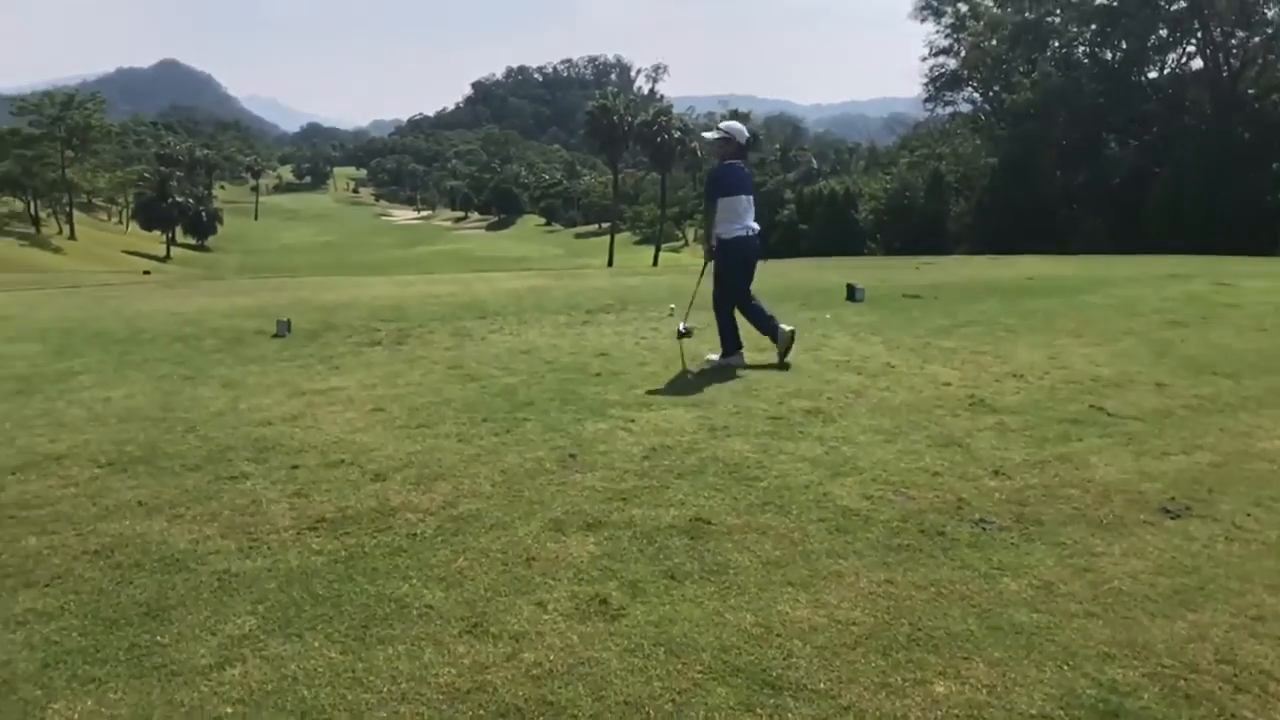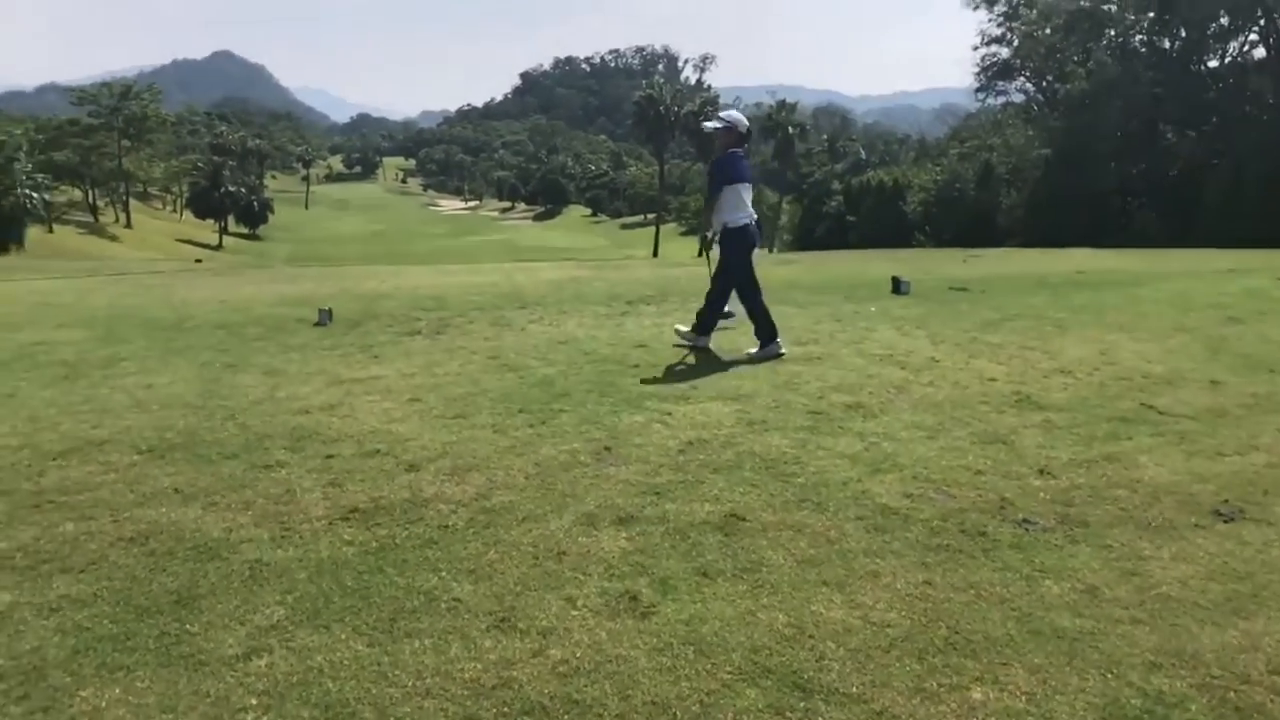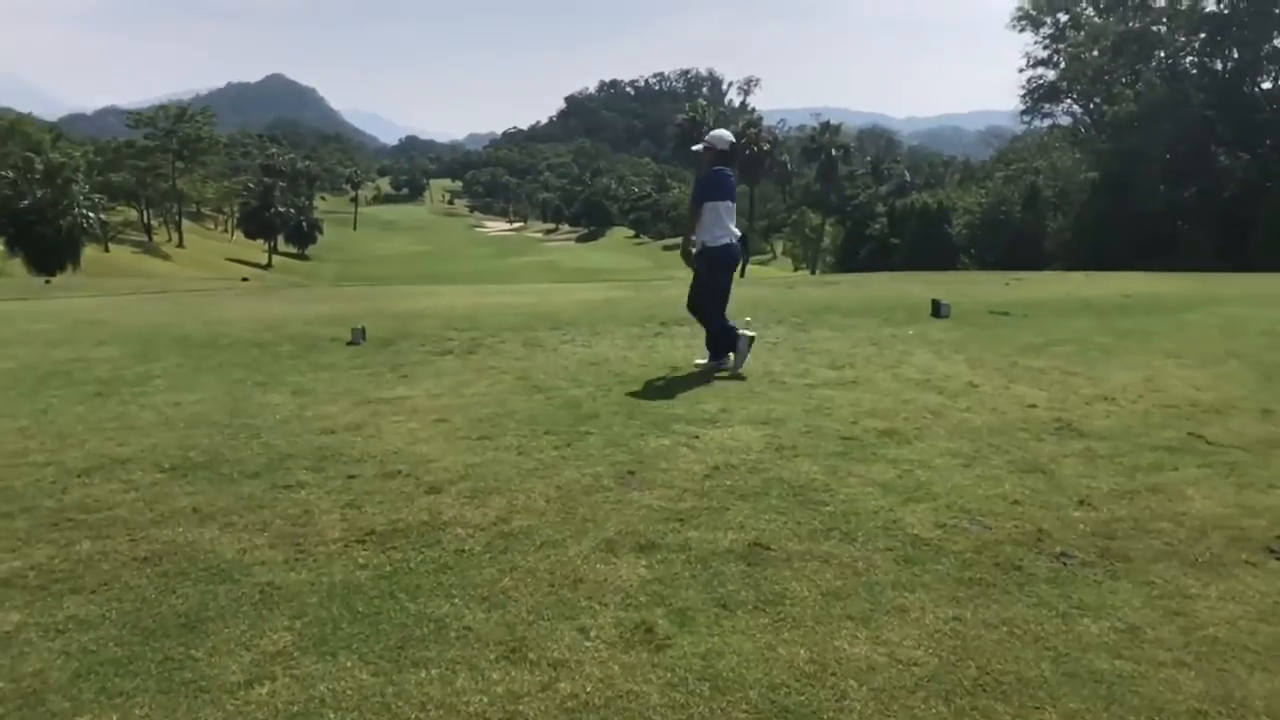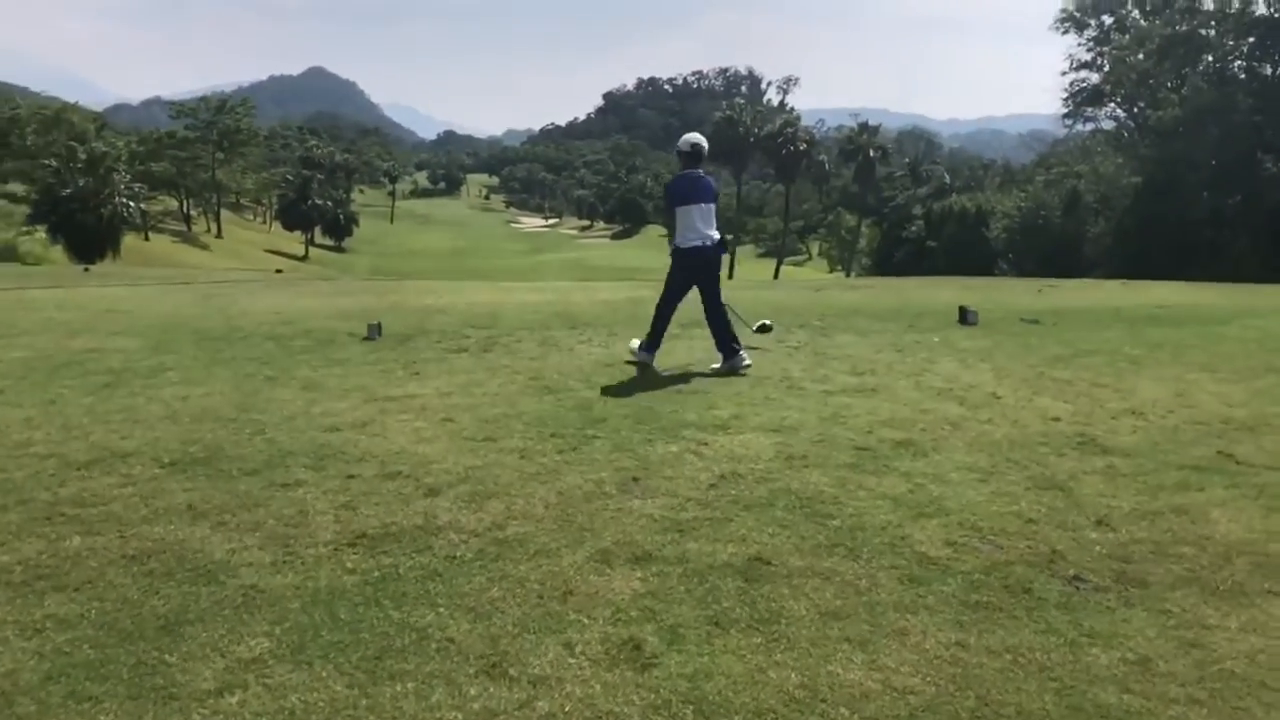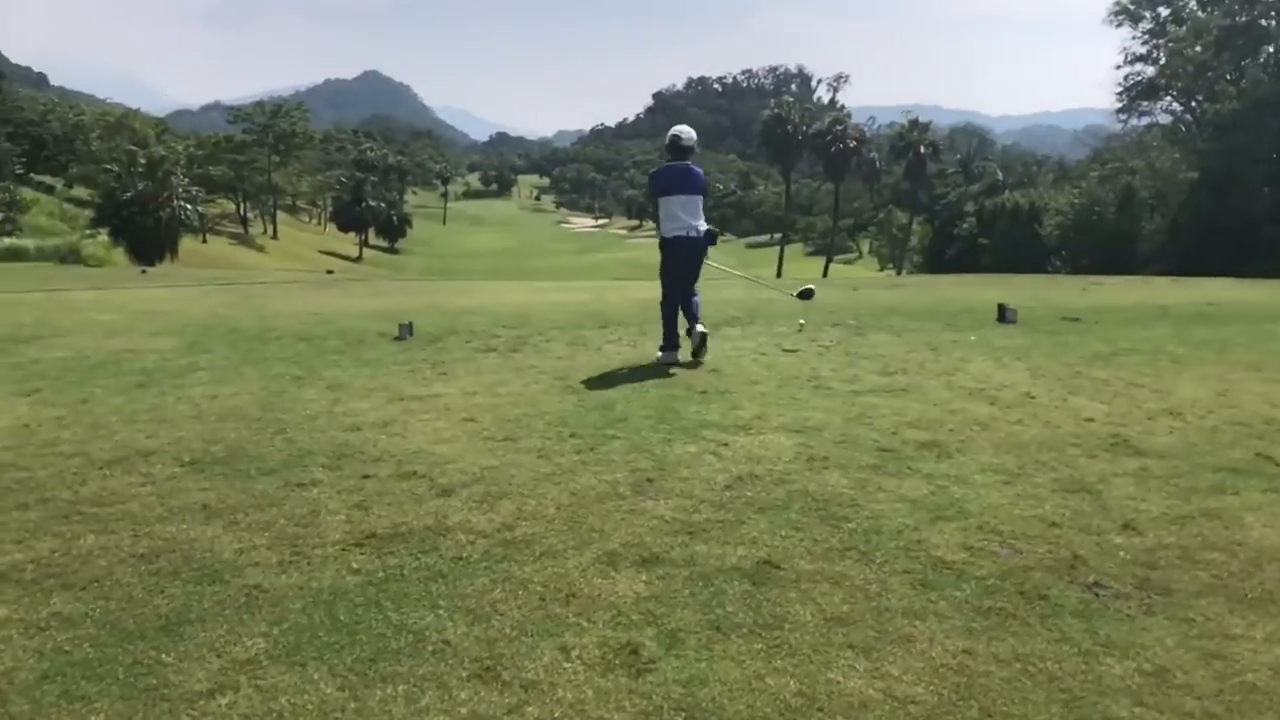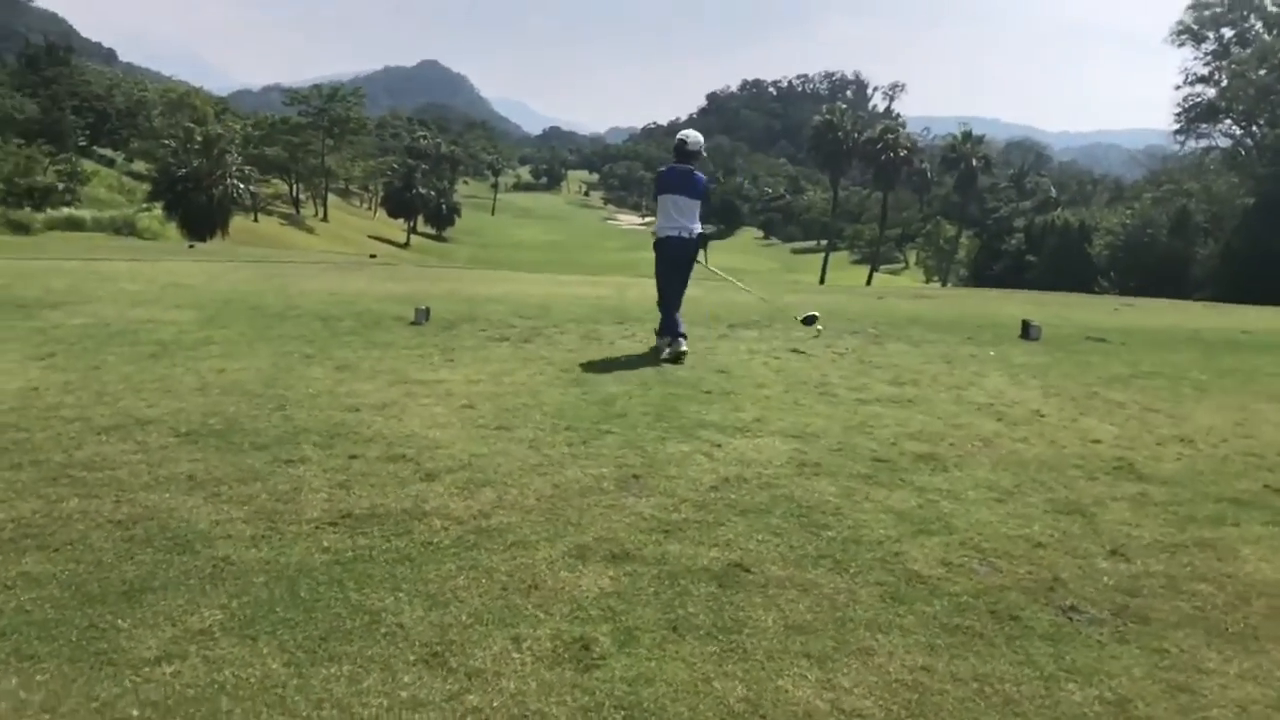
dt=0.3s
person 1, frame 1
left shoulder: (719, 174)
right shoulder: (744, 173)
left elbow: (710, 215)
left wrist: (708, 244)
right wrist: (716, 241)
left hip: (732, 244)
right hip: (750, 240)
left knee: (723, 299)
right knee: (742, 296)
left ankle: (732, 353)
right ankle: (779, 330)
person 1, frame 2
left shoulder: (723, 162)
right shoulder: (742, 161)
left elbow: (711, 201)
left wrist: (705, 231)
right wrist: (714, 229)
left hip: (735, 233)
right hip: (743, 229)
left knee: (746, 288)
right knee: (720, 284)
left ankle: (770, 341)
right ankle: (702, 332)
person 1, frame 3
left shoulder: (706, 179)
right shoulder: (730, 180)
left elbow: (694, 217)
left wrist: (686, 246)
right wrist: (696, 242)
left hip: (714, 251)
right hip: (731, 248)
left knee: (697, 303)
right knee: (715, 304)
left ankle: (735, 338)
right ankle: (725, 354)
person 1, frame 4
left shoulder: (676, 184)
right shoulder: (710, 184)
left elbow: (672, 222)
right elbow: (705, 218)
left wrist: (675, 247)
left hip: (688, 252)
right hip: (711, 250)
left knee: (667, 303)
right knee: (714, 305)
left ankle: (647, 350)
right ankle: (734, 354)
person 1, frame 5
left shoulder: (657, 176)
right shoulder: (699, 176)
left elbow: (658, 212)
right elbow: (700, 207)
left hip: (673, 241)
right hip: (698, 239)
left knee: (671, 297)
right knee: (689, 291)
left ankle: (671, 349)
right ankle: (697, 327)
person 1, frame 6
left shoulder: (662, 176)
right shoulder: (701, 181)
left elbow: (659, 207)
right elbow: (700, 213)
left hip: (667, 241)
right hip: (690, 241)
left knee: (667, 294)
right knee: (676, 292)
left ankle: (677, 338)
right ankle: (667, 335)
